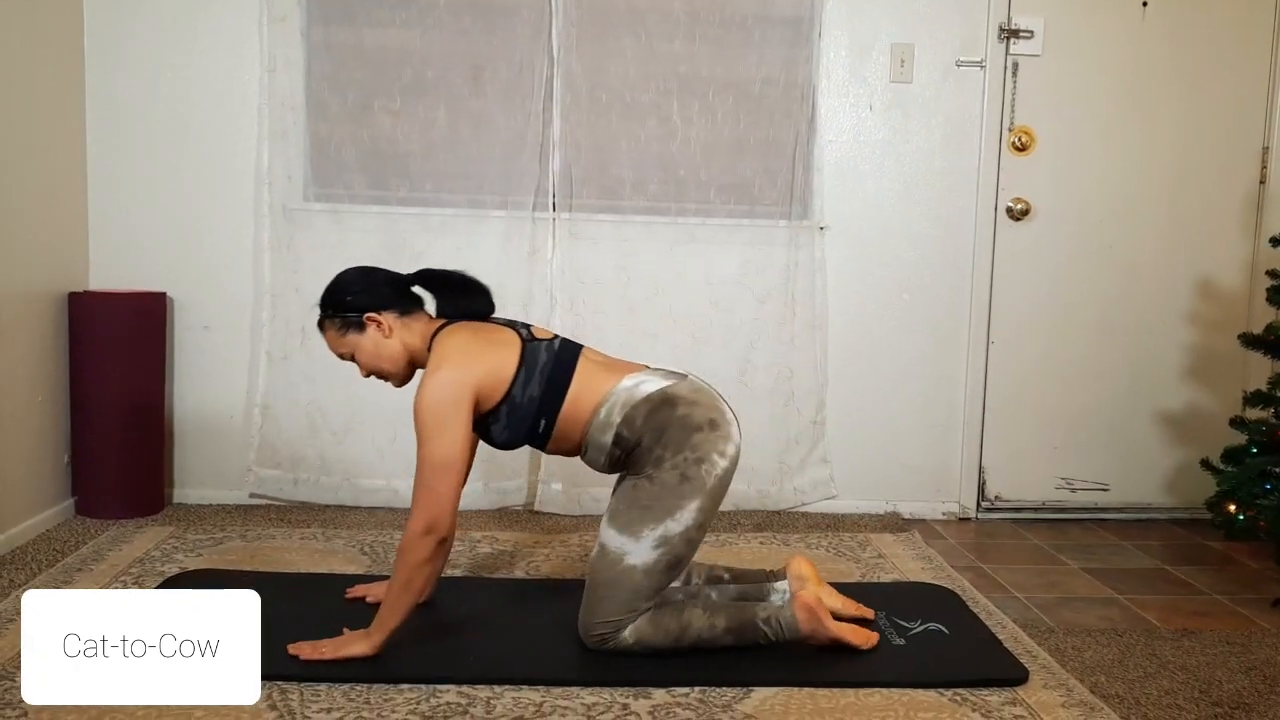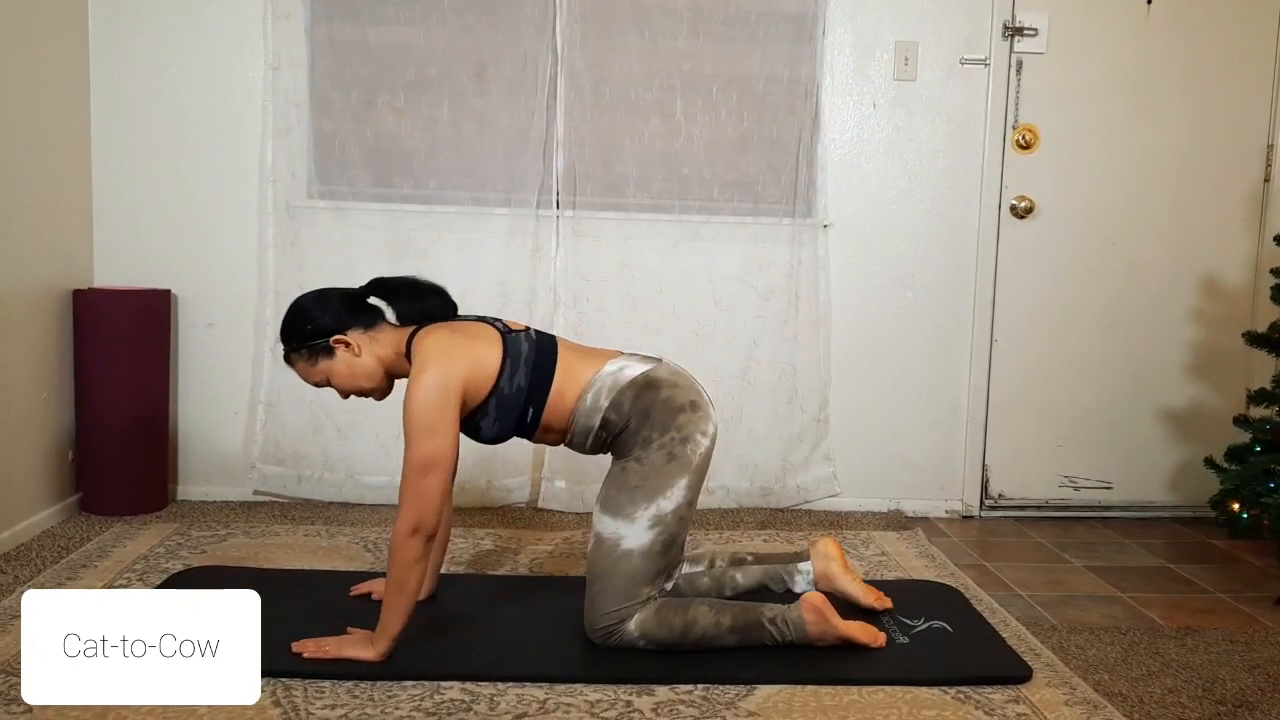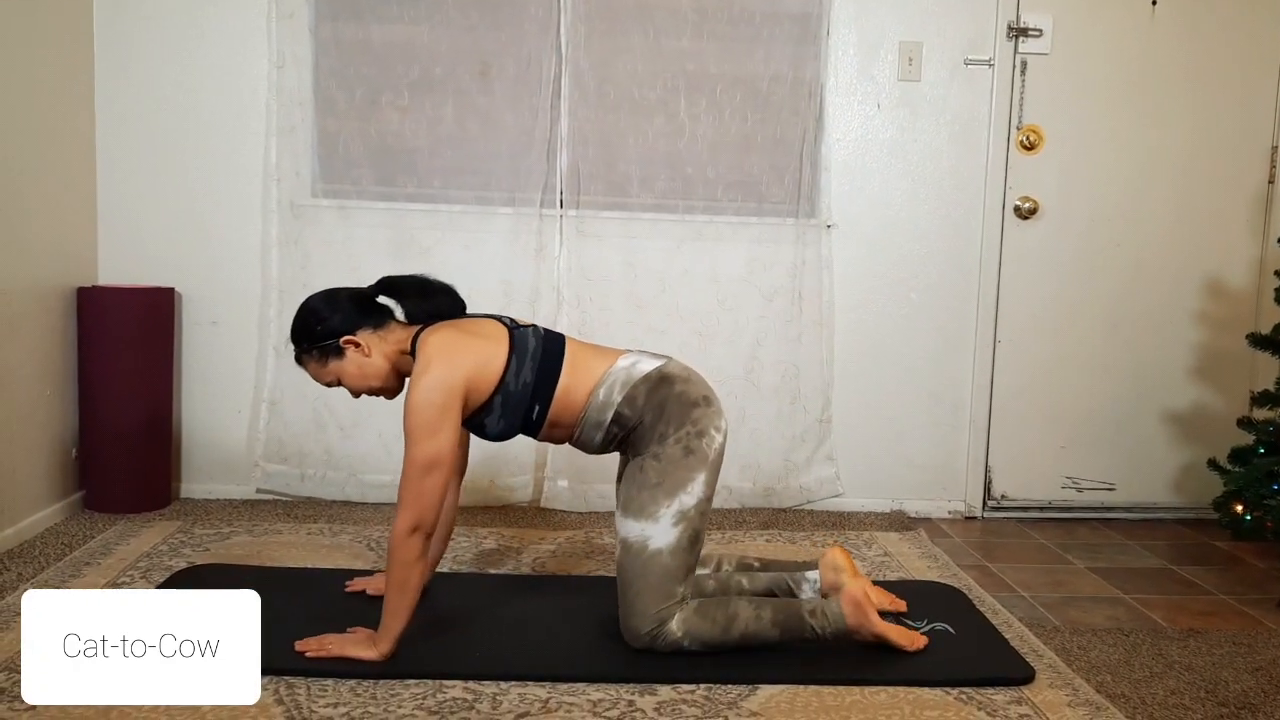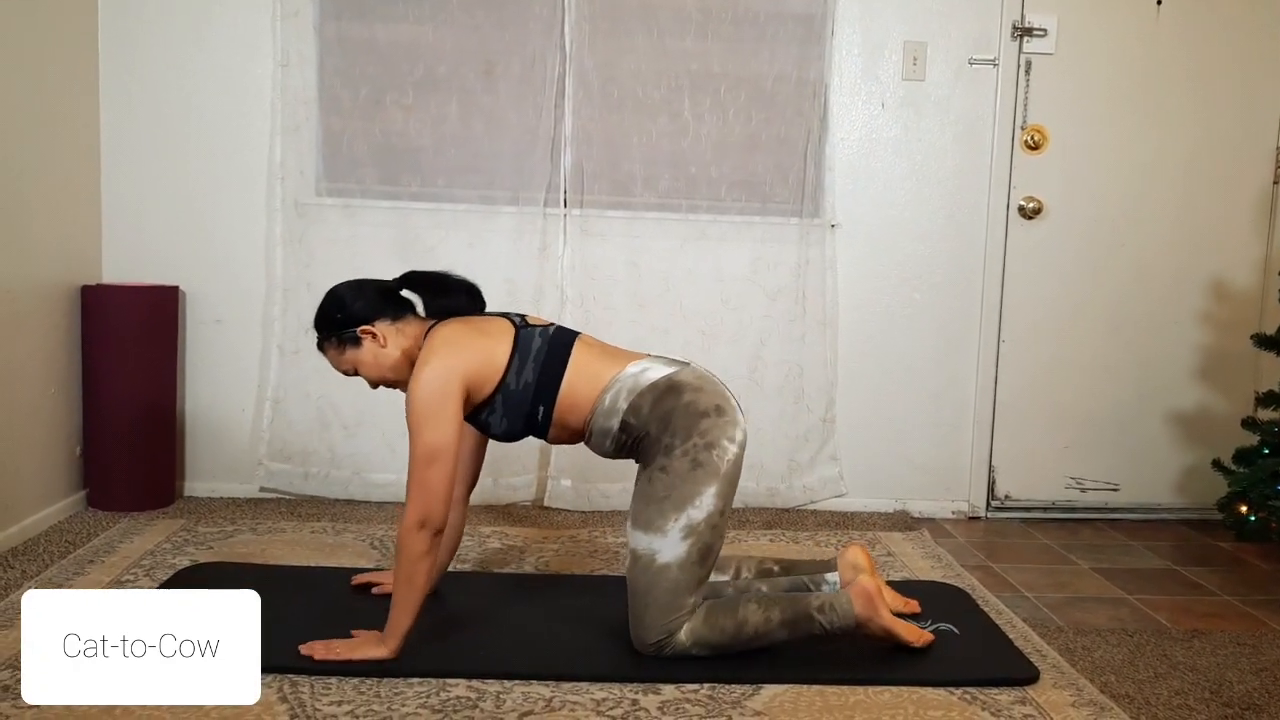
dt=0.7s
person 1, frame 1
left shoulder: (445, 376)
right shoulder: (463, 344)
left elbow: (429, 525)
right elbow: (447, 495)
left wrist: (374, 637)
right wrist: (416, 585)
left hip: (680, 437)
right hip: (682, 417)
left knee: (606, 629)
right knee: (640, 582)
left ankle: (795, 619)
right ankle: (787, 585)
person 1, frame 2
left shoulder: (432, 376)
right shoulder: (436, 348)
left elbow: (418, 522)
right elbow: (439, 494)
left wrist: (380, 640)
right wrist: (420, 583)
left hip: (660, 419)
right hip: (662, 406)
left knee: (614, 622)
right knee: (652, 578)
left ankle: (802, 619)
right ankle: (811, 566)
person 1, frame 3
left shoulder: (433, 374)
right shoulder: (443, 352)
left elbow: (415, 521)
right elbow: (445, 490)
left wrist: (383, 641)
right wrist: (413, 579)
left hip: (673, 417)
right hip: (662, 413)
left knee: (650, 625)
right knee: (662, 576)
left ankle: (842, 614)
right ankle: (820, 575)
person 1, frame 4
left shoulder: (436, 366)
right shoulder: (465, 352)
left elbow: (424, 517)
right elbow: (457, 494)
left wrist: (388, 641)
right wrist: (421, 578)
left hip: (686, 424)
right hip: (690, 409)
left knee: (660, 633)
right knee: (681, 580)
left ankle: (850, 605)
right ankle: (838, 572)
